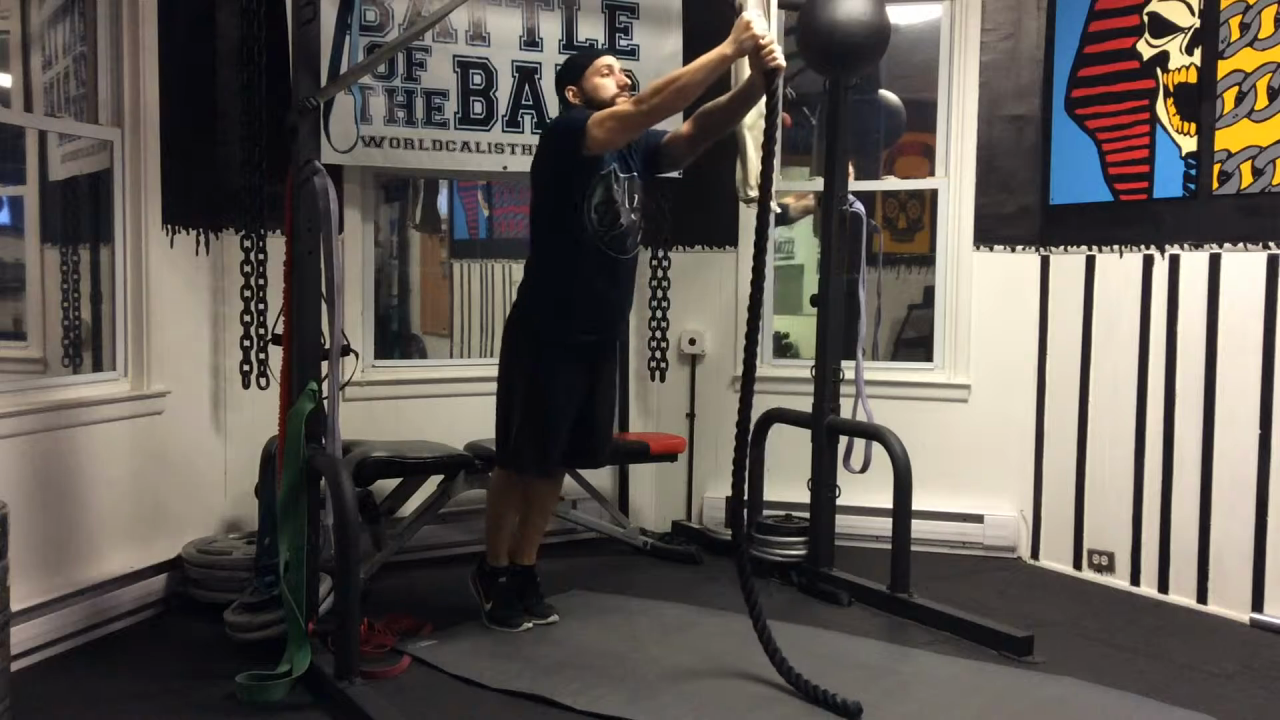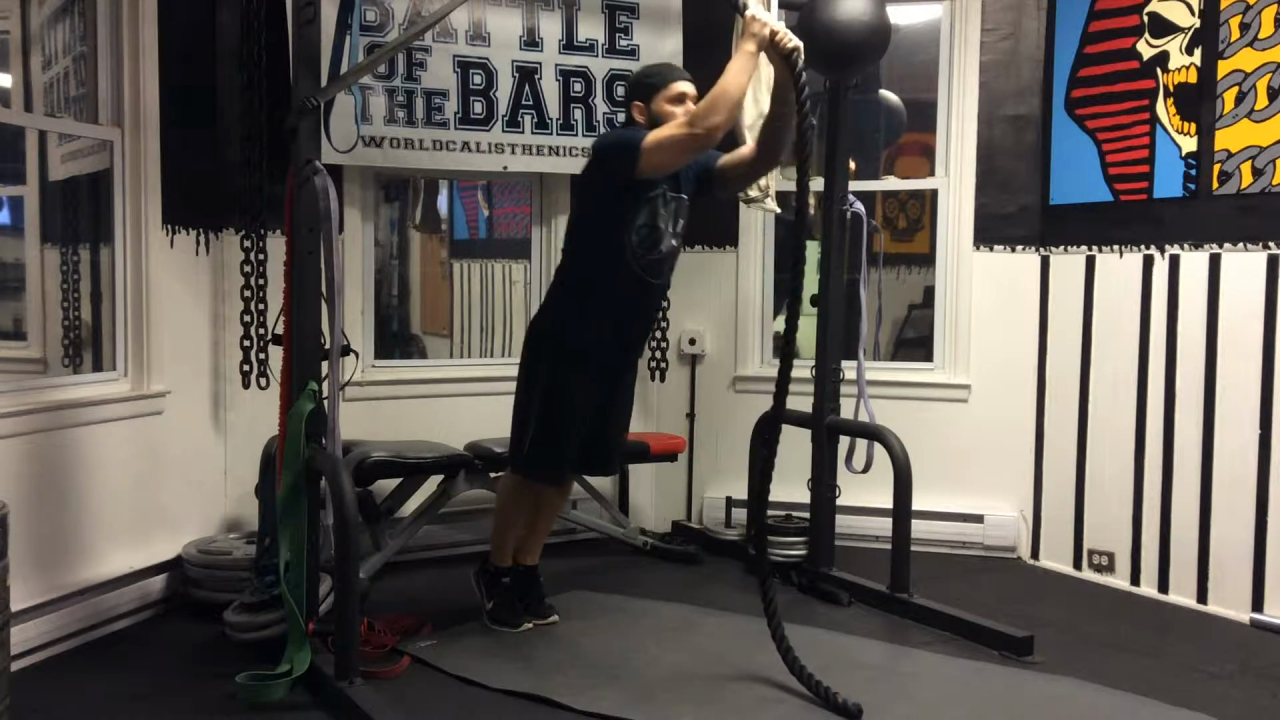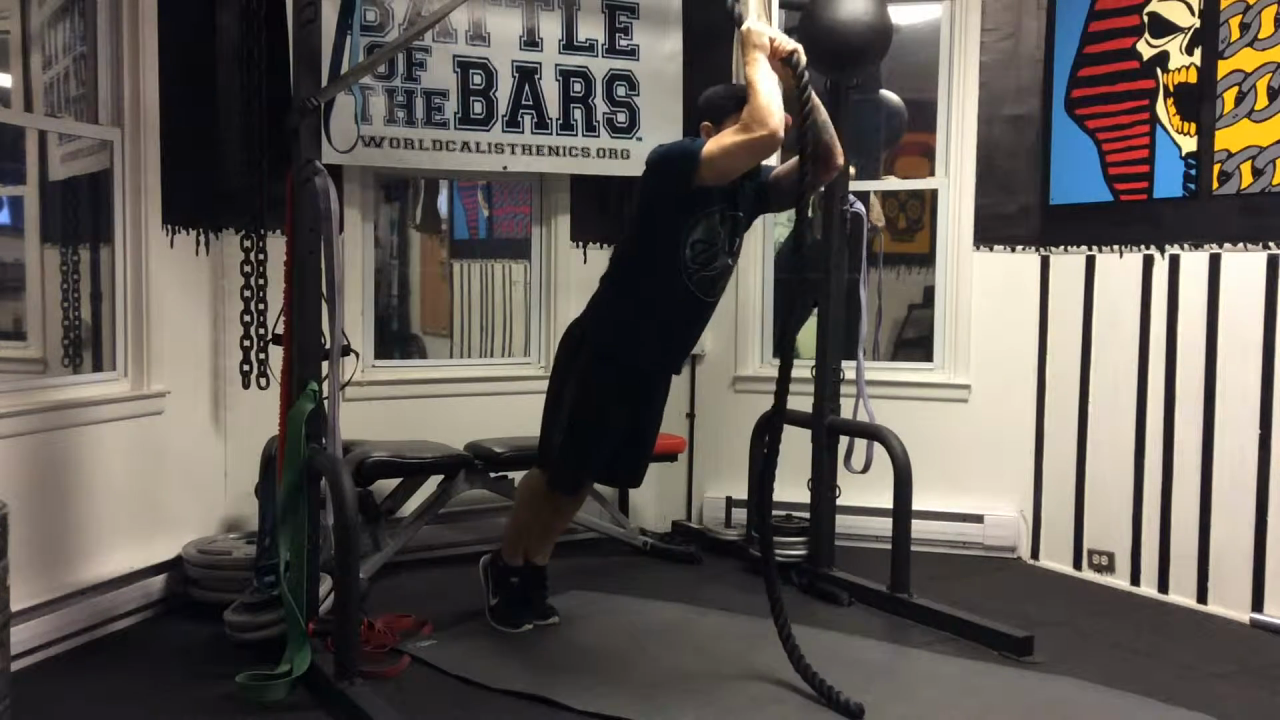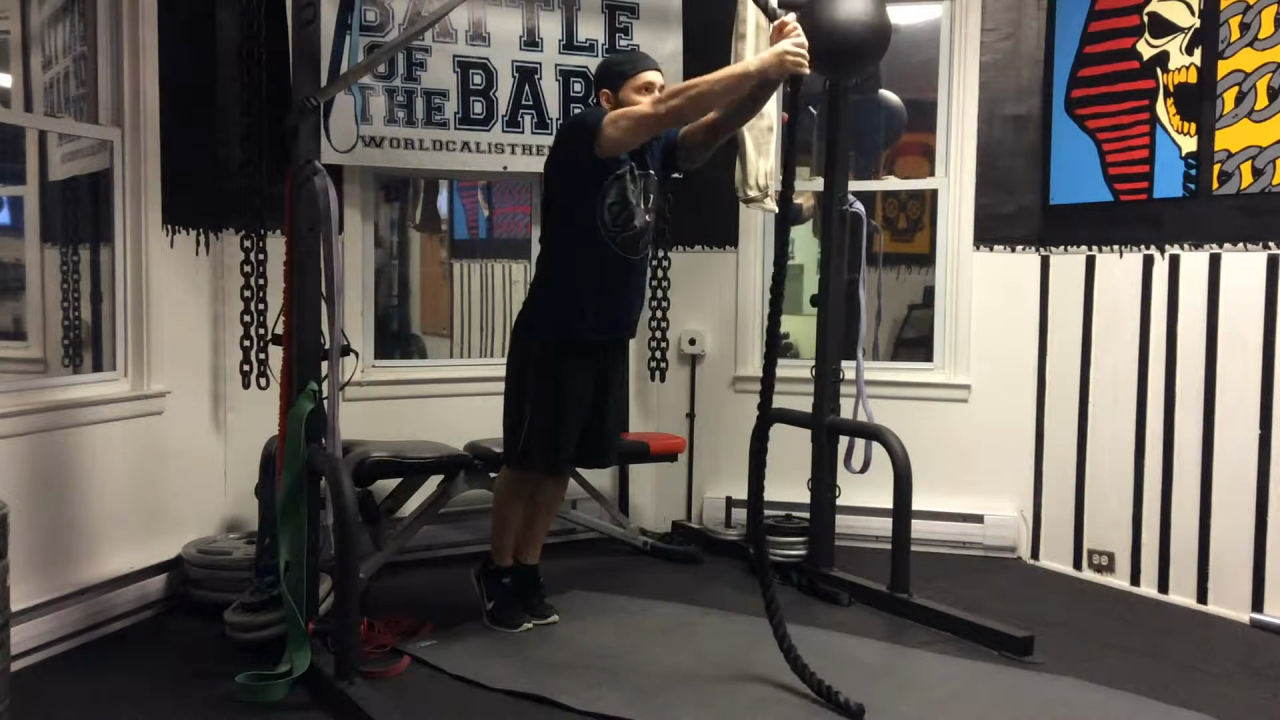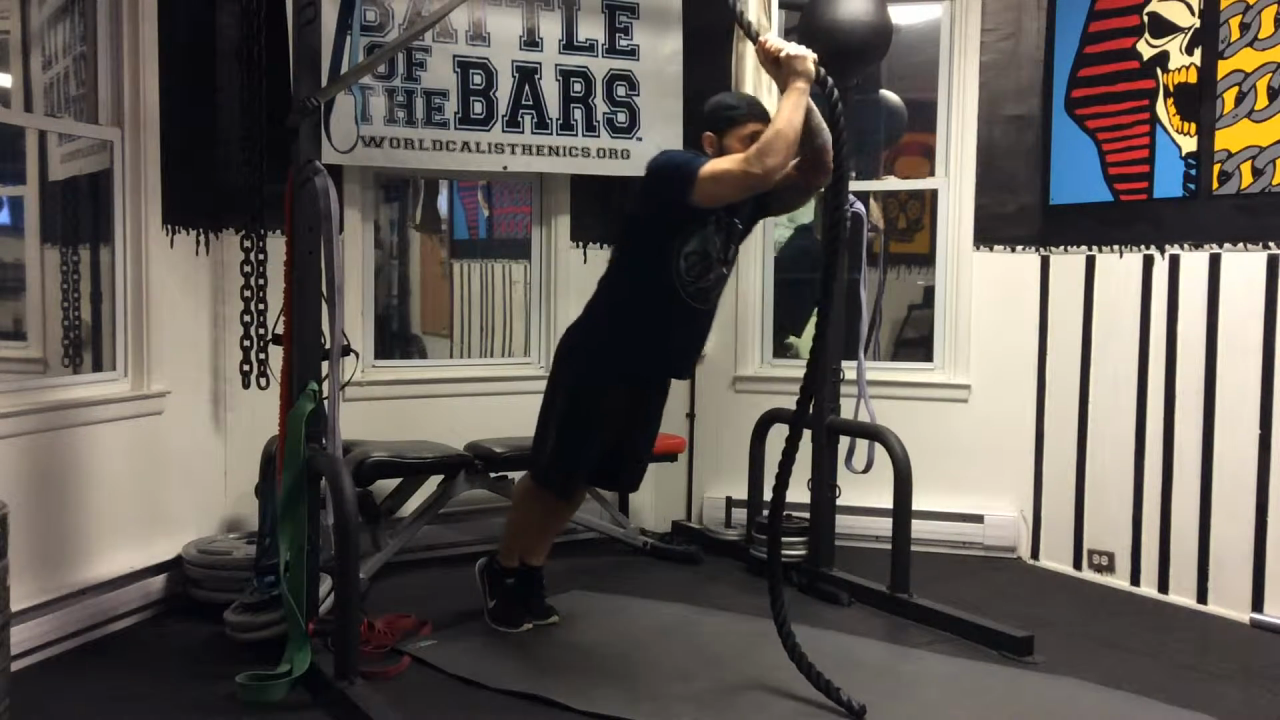
dt=1s
person 1, frame 1
left shoulder: (637, 149)
right shoulder: (564, 137)
left elbow: (699, 128)
right elbow: (649, 107)
left wrist: (756, 79)
right wrist: (729, 48)
left hip: (600, 336)
right hip: (546, 335)
left knee: (555, 462)
right knee: (521, 460)
left ankle: (523, 571)
right ankle: (493, 573)
person 1, frame 2
left shoulder: (690, 171)
right shoulder: (616, 151)
left elbow: (765, 156)
right elbow: (708, 128)
left wrist: (782, 76)
right wrist: (748, 45)
left hip: (620, 351)
right hip: (567, 345)
left knee: (566, 470)
right knee: (534, 466)
left ankle: (525, 573)
right ankle: (496, 574)
person 1, frame 3
left shoulder: (750, 187)
right shoulder: (672, 165)
left elbow: (826, 163)
right elbow: (765, 135)
left wrist: (793, 78)
right wrist: (755, 57)
left hip: (655, 365)
right hip: (602, 353)
left knee: (586, 477)
right knee: (560, 471)
left ankle: (533, 572)
right ankle: (505, 568)
person 1, frame 4
left shoulder: (656, 150)
right shoulder: (581, 135)
left elbow: (720, 121)
right elbow: (668, 111)
left wrist: (772, 69)
right wrist: (759, 65)
left hip: (609, 337)
right hip: (555, 335)
left knee: (561, 463)
right knee: (529, 460)
left ankle: (527, 571)
right ankle: (497, 573)
person 1, frame 5
left shoulder: (748, 200)
right shoulder: (671, 173)
left elbow: (821, 167)
right elbow: (765, 167)
left wrist: (794, 87)
right wrist: (796, 85)
left hip: (653, 370)
right hip: (598, 359)
left knee: (583, 480)
right knee: (554, 475)
left ankle: (529, 574)
right ankle: (501, 571)
